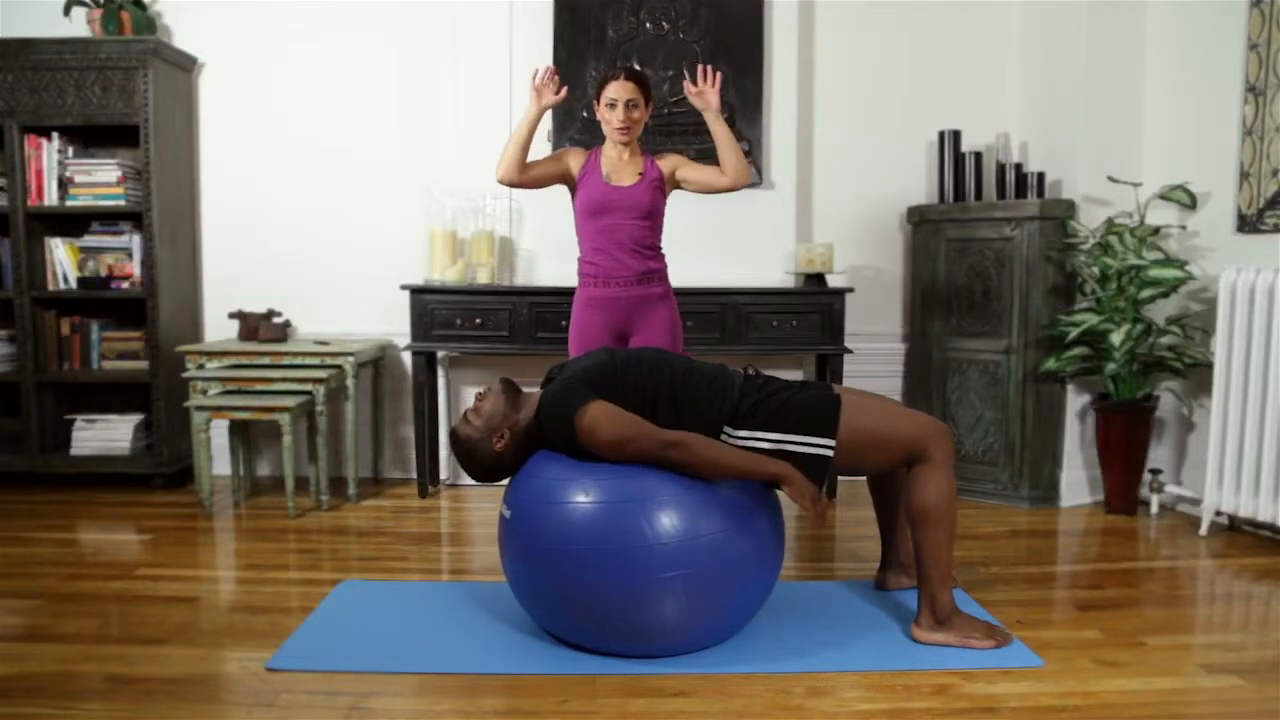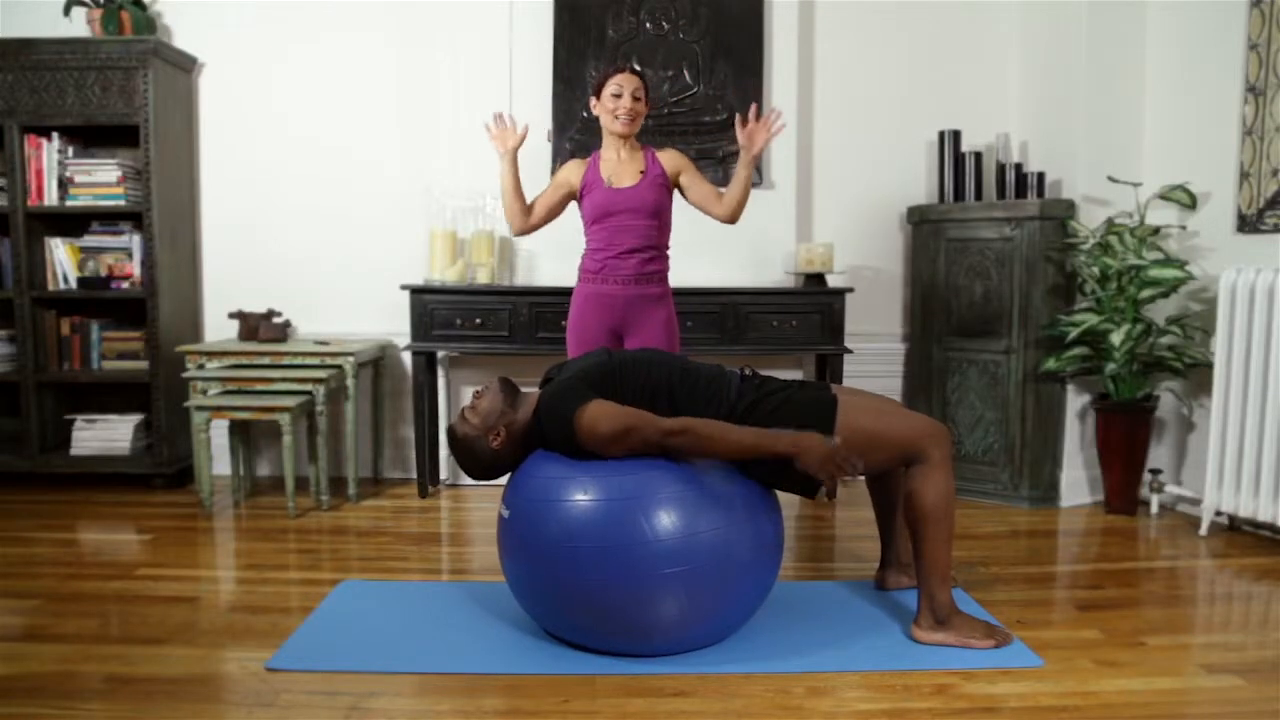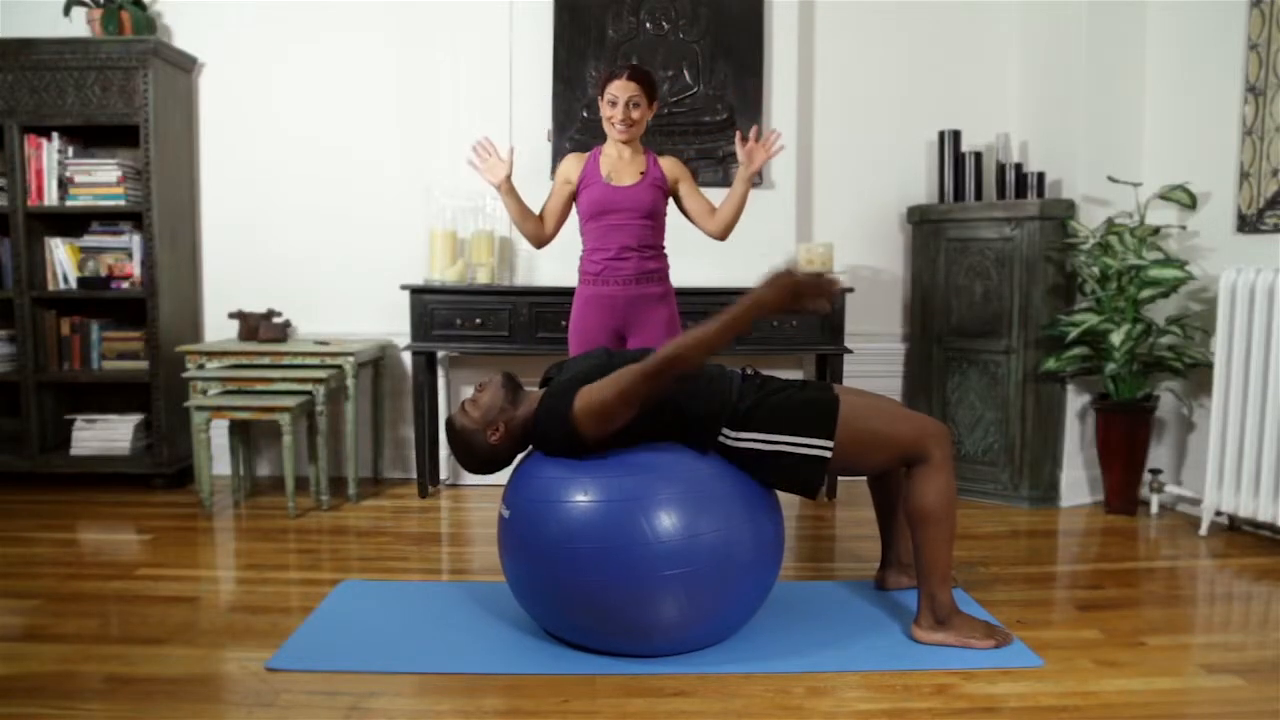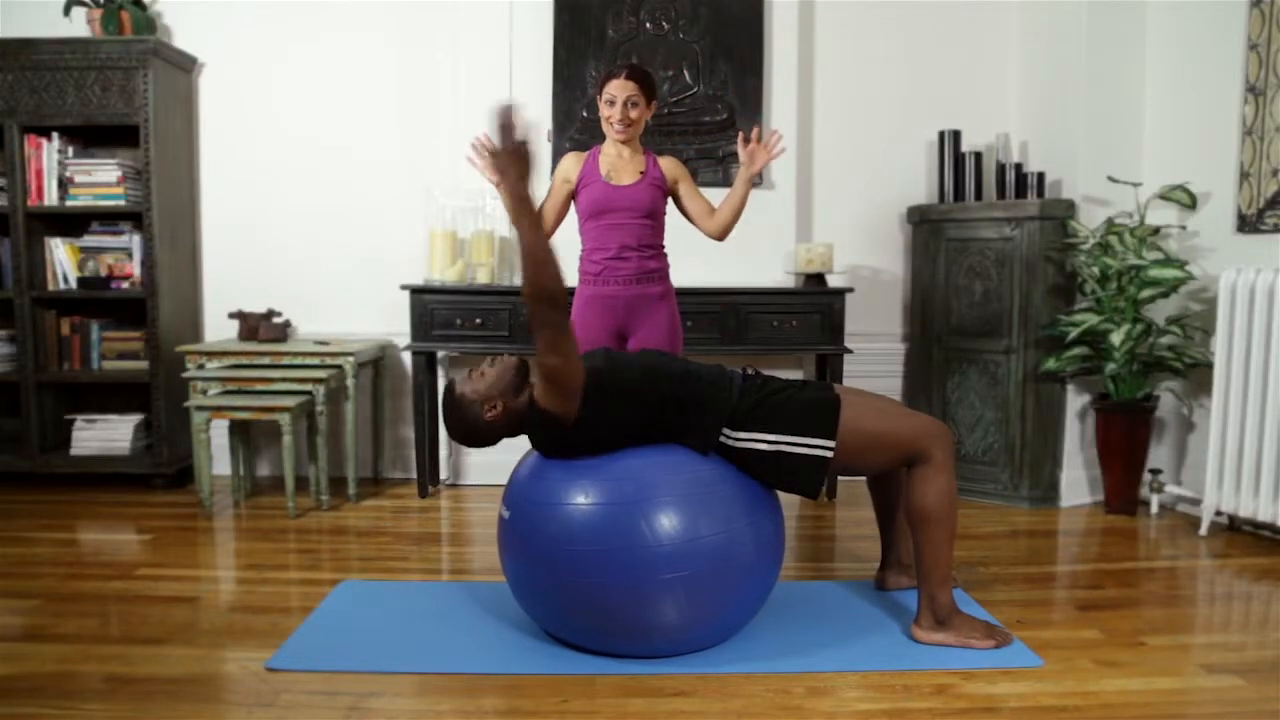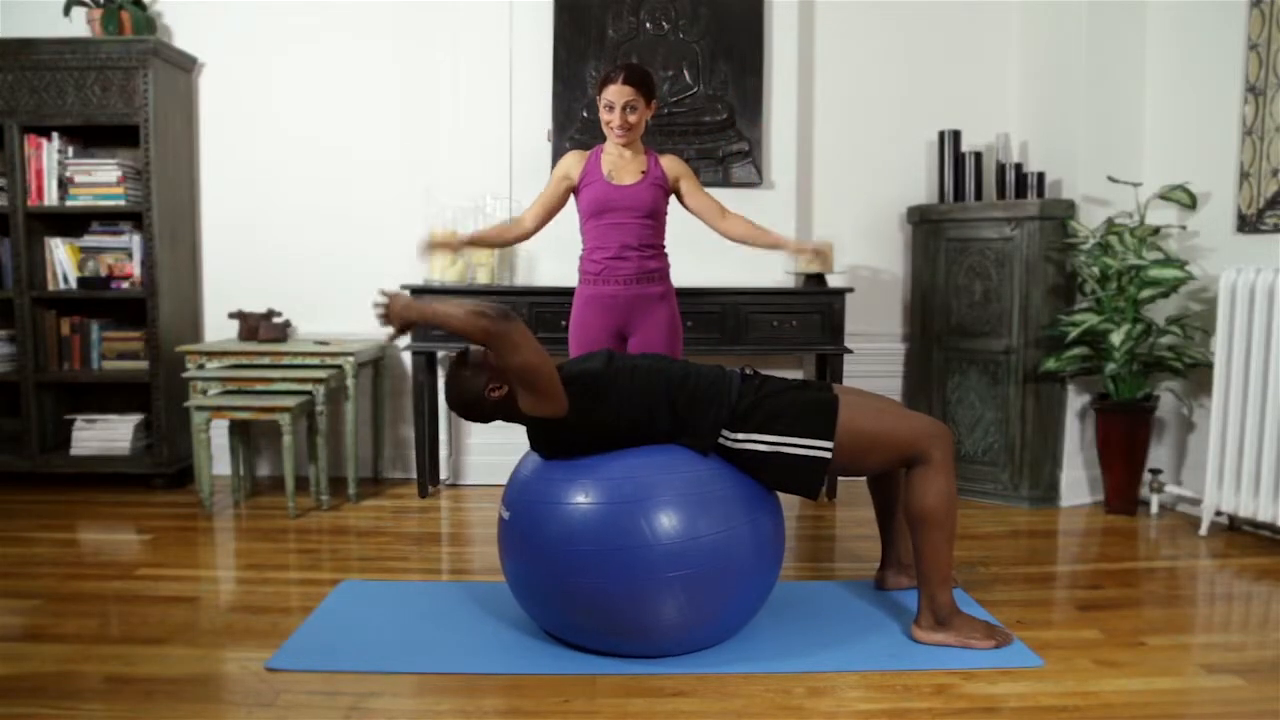
dt=0.4s
person 1, frame 1
left shoulder: (557, 388)
right shoulder: (564, 417)
right elbow: (670, 445)
right wrist: (782, 472)
left hip: (743, 392)
right hip: (748, 420)
left knee: (897, 430)
right knee: (932, 440)
left ankle: (899, 564)
right ankle: (938, 615)
person 1, frame 2
left shoulder: (554, 390)
right shoulder: (564, 419)
right elbow: (672, 432)
right wrist: (793, 443)
left hip: (738, 391)
right hip: (750, 414)
left knee: (889, 433)
right knee: (929, 439)
left ankle: (899, 564)
right ankle: (938, 615)
person 1, frame 3
left shoulder: (554, 389)
right shoulder: (564, 421)
left elbow: (641, 377)
right elbow: (659, 371)
right wrist: (759, 304)
left hip: (741, 398)
right hip: (742, 423)
left knee: (899, 425)
right knee: (930, 440)
left ankle: (898, 563)
right ankle: (938, 616)
person 1, frame 4
left shoulder: (560, 403)
right shoulder: (555, 417)
right elbow: (546, 303)
right wrist: (517, 192)
left hip: (744, 398)
right hip: (741, 422)
left knee: (905, 436)
right knee: (929, 438)
left ankle: (899, 565)
right ankle: (938, 617)
person 1, frame 5
left shoulder: (554, 395)
right shoulder: (550, 417)
right elbow: (499, 322)
right wrist: (416, 311)
left hip: (739, 395)
right hip: (744, 423)
left knee: (899, 429)
right knee: (931, 441)
left ankle: (898, 564)
right ankle: (939, 616)
person 2, frame 1
left shoulder: (665, 167)
right shoulder: (577, 162)
left elbow: (736, 178)
right elbow: (509, 175)
left wrist: (711, 114)
right wrist: (537, 110)
left hip: (653, 303)
right hip: (595, 304)
person 2, frame 2
left shoulder: (668, 163)
right shoulder: (577, 171)
left elbow: (727, 211)
right elbow: (521, 222)
left wrist: (746, 157)
right wrist: (509, 159)
left hip: (652, 304)
right hip: (593, 303)
person 2, frame 3
left shoulder: (667, 169)
right shoulder: (576, 166)
left elbow: (717, 226)
right elbow: (539, 234)
left wrist: (745, 174)
right wrist: (505, 187)
left hip: (654, 304)
right hip: (594, 304)
person 2, frame 4
left shoulder: (667, 168)
right shoulder: (575, 165)
left elbow: (715, 226)
right elbow: (538, 232)
left wrist: (745, 175)
right wrist: (503, 183)
left hip: (654, 304)
right hip: (594, 304)
person 2, frame 5
left shoulder: (669, 168)
right shoulder: (576, 164)
left elbow: (723, 219)
right elbow: (526, 224)
left wrist: (791, 245)
right wrist: (463, 239)
left hip: (654, 304)
right hip: (595, 304)
